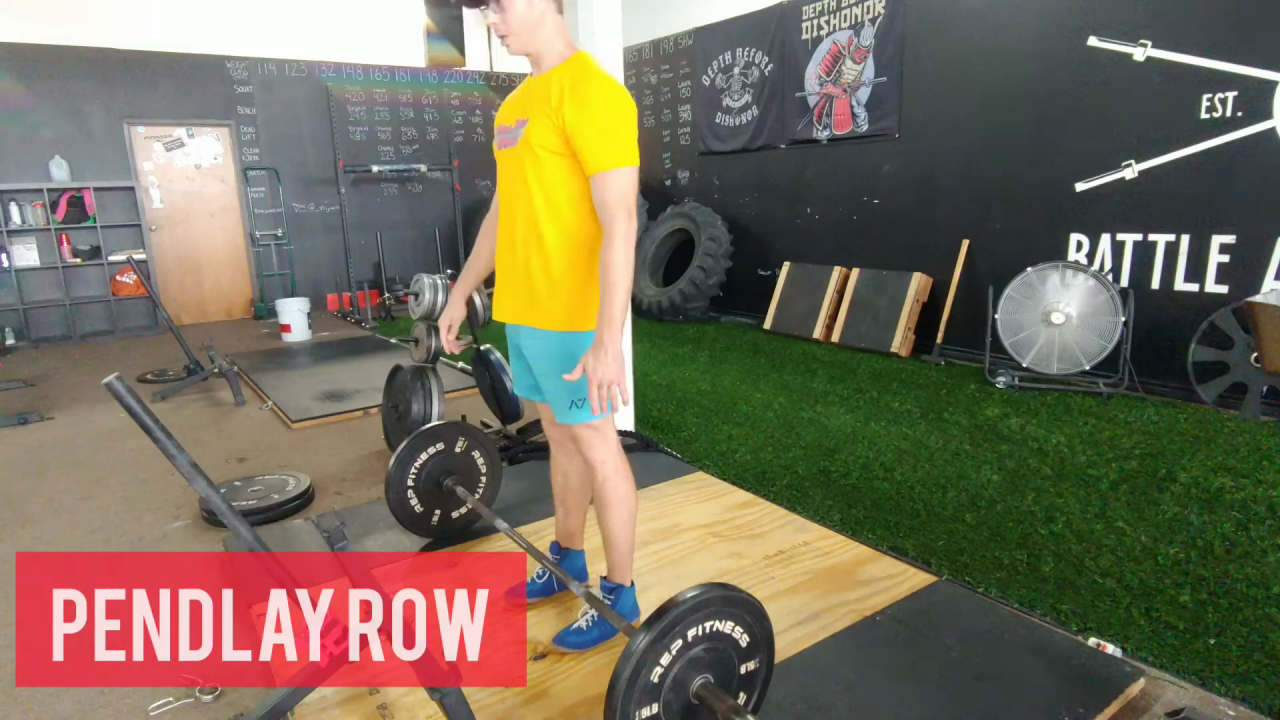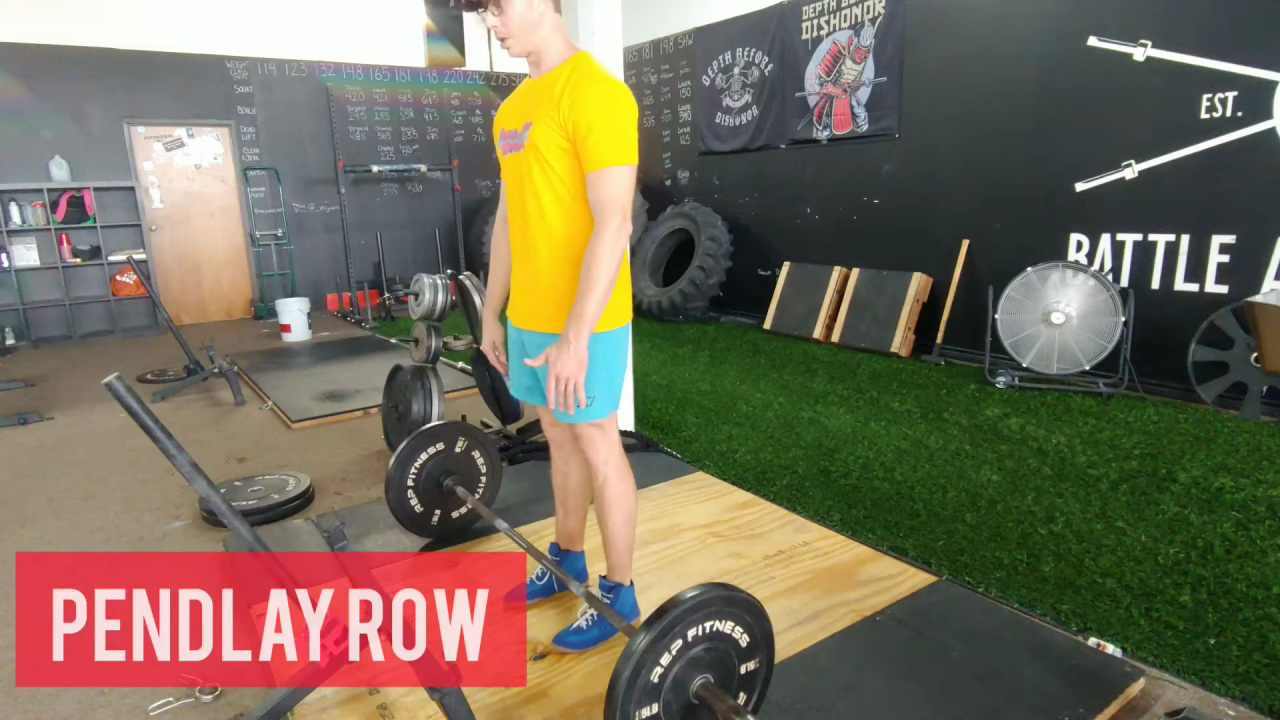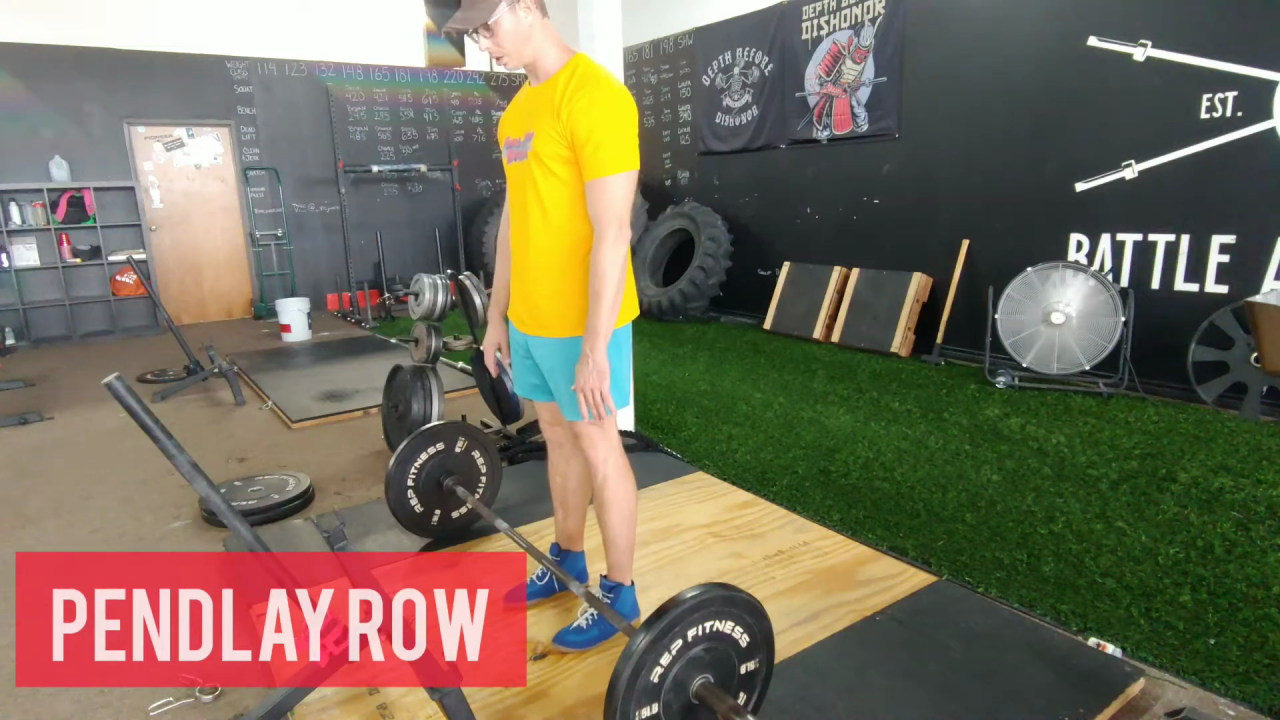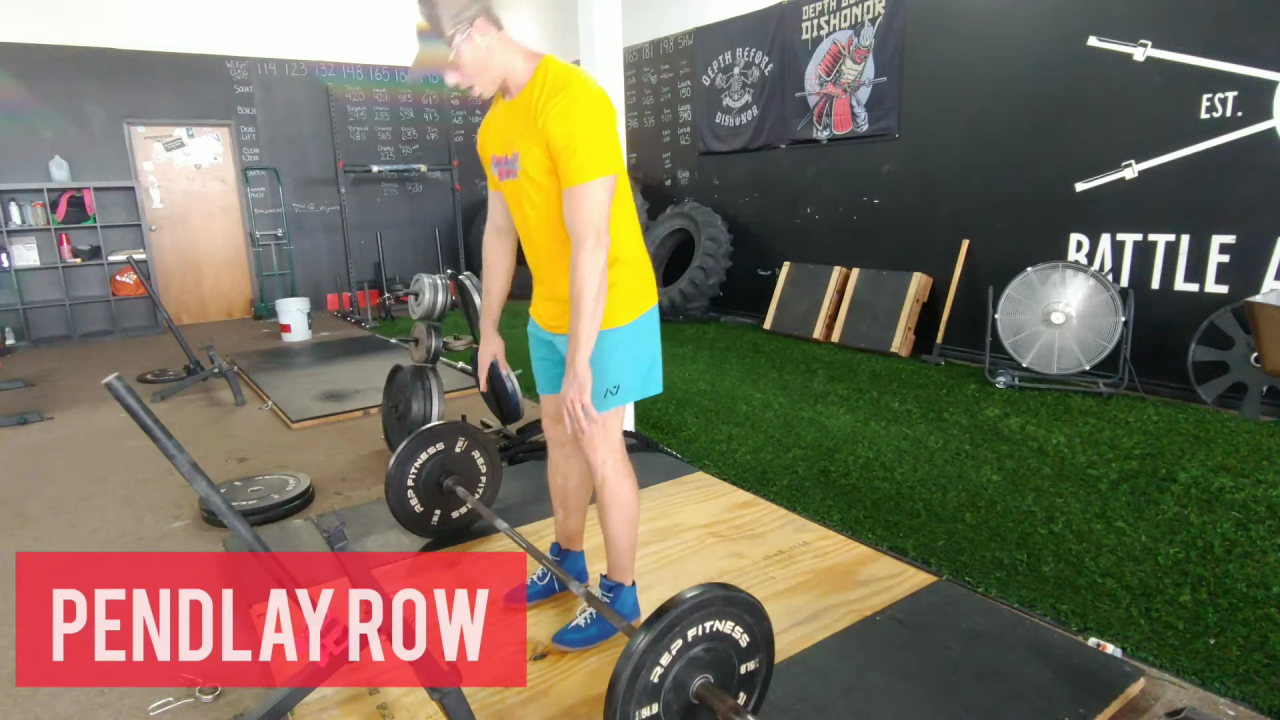
dt=0.5s
person 1, frame 1
left shoulder: (593, 94)
right shoulder: (520, 100)
left elbow: (619, 226)
left wrist: (608, 341)
right wrist: (462, 292)
left hip: (574, 316)
right hip: (526, 309)
left knee: (594, 444)
right knee: (560, 436)
left ankle: (619, 593)
right ankle: (567, 559)
person 1, frame 2
left shoulder: (595, 93)
right shoulder: (515, 105)
left elbow: (613, 226)
left wrist: (575, 337)
right wrist: (493, 312)
left hip: (582, 320)
right hip: (530, 314)
left knee: (595, 445)
right knee: (560, 439)
left ankle: (619, 593)
right ankle: (568, 559)
person 1, frame 3
left shoulder: (596, 97)
right shoulder: (519, 109)
left elbow: (612, 234)
left wrist: (596, 348)
right wrist: (496, 314)
left hip: (581, 321)
right hip: (532, 316)
left knee: (597, 446)
right knee: (558, 436)
left ankle: (619, 593)
right ankle: (567, 560)
person 1, frame 4
left shoulder: (572, 102)
right shoulder: (495, 124)
left elbow: (591, 244)
right elbow: (499, 231)
left wrist: (580, 361)
right wrist: (489, 327)
left hip: (606, 310)
right hip: (550, 310)
left knee: (598, 444)
right knee: (559, 434)
left ankle: (620, 595)
right ankle: (567, 559)
